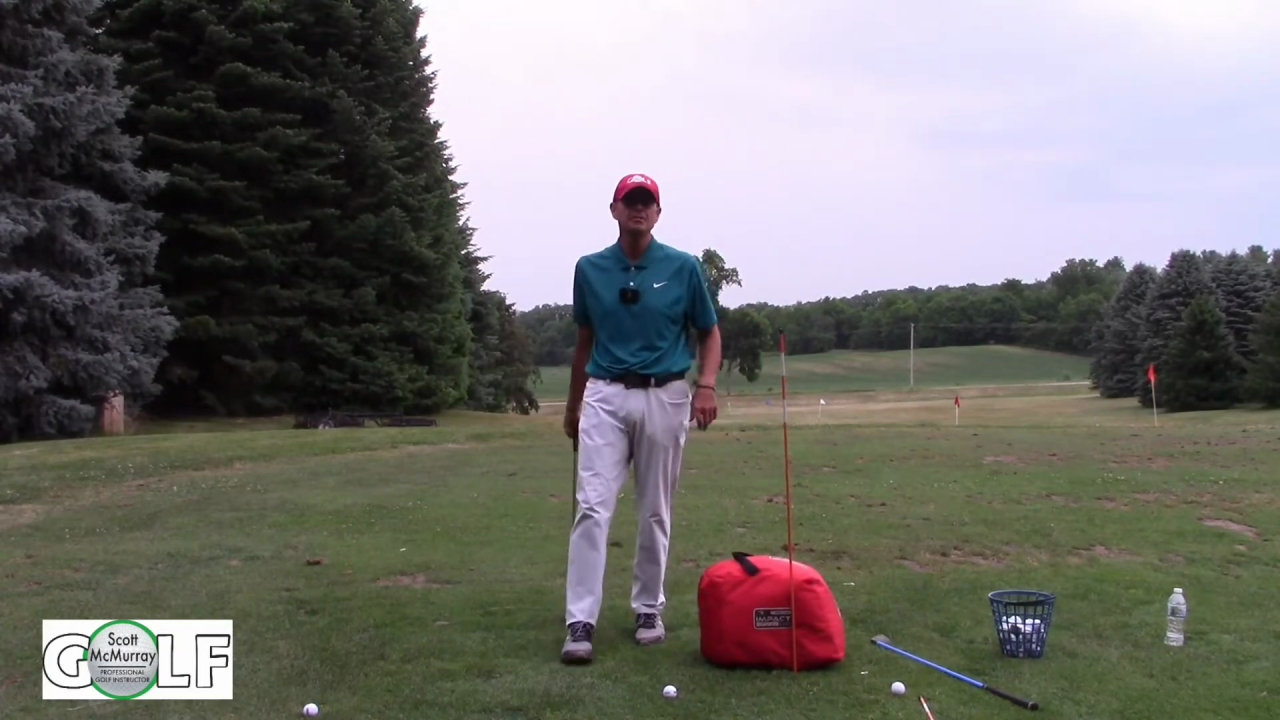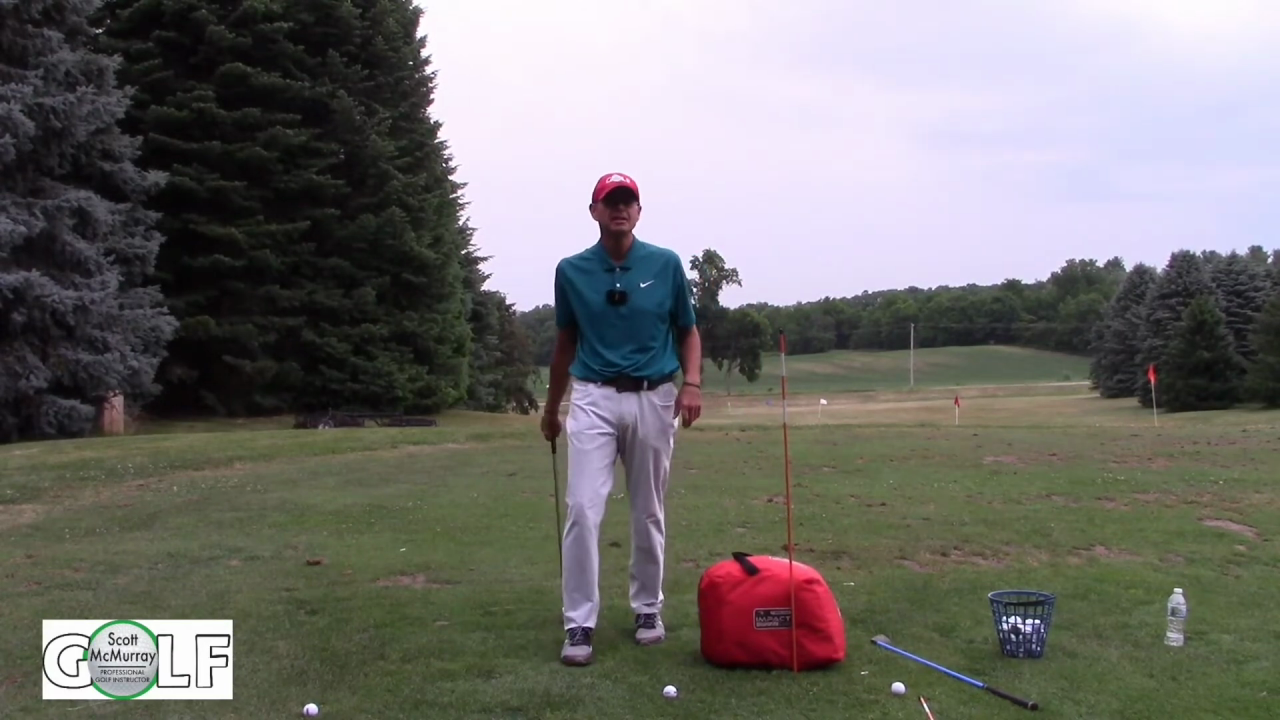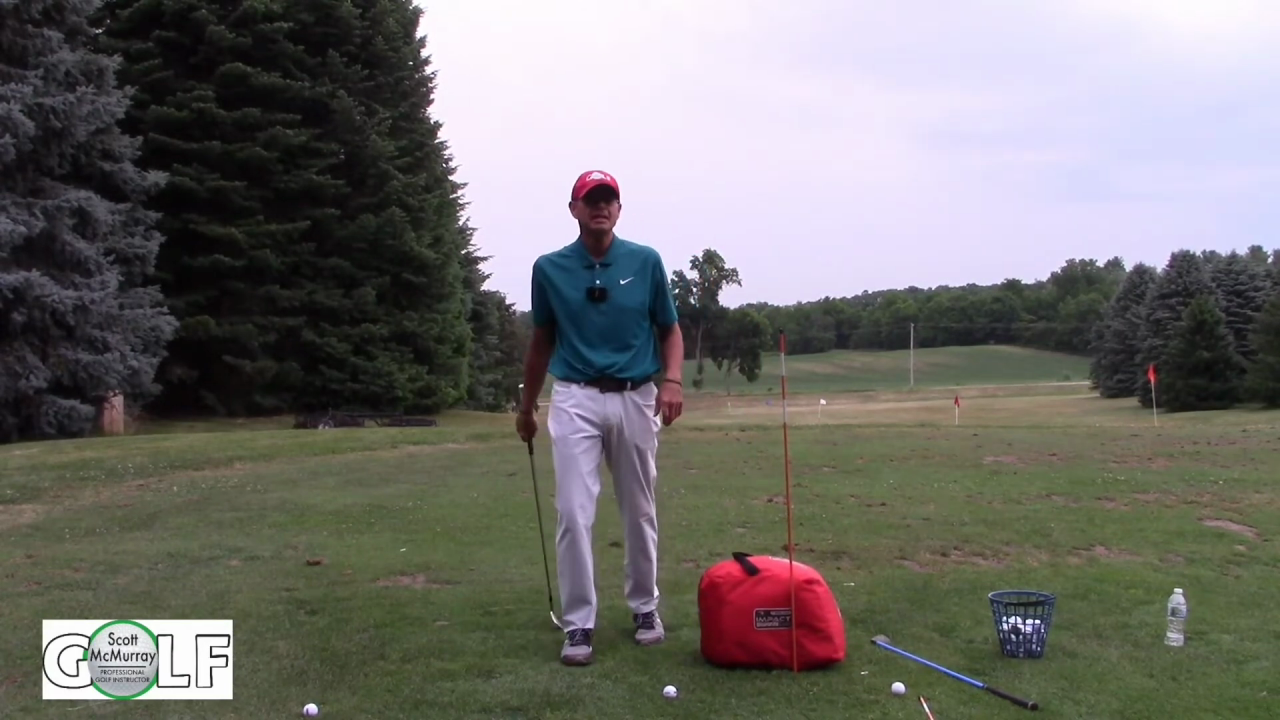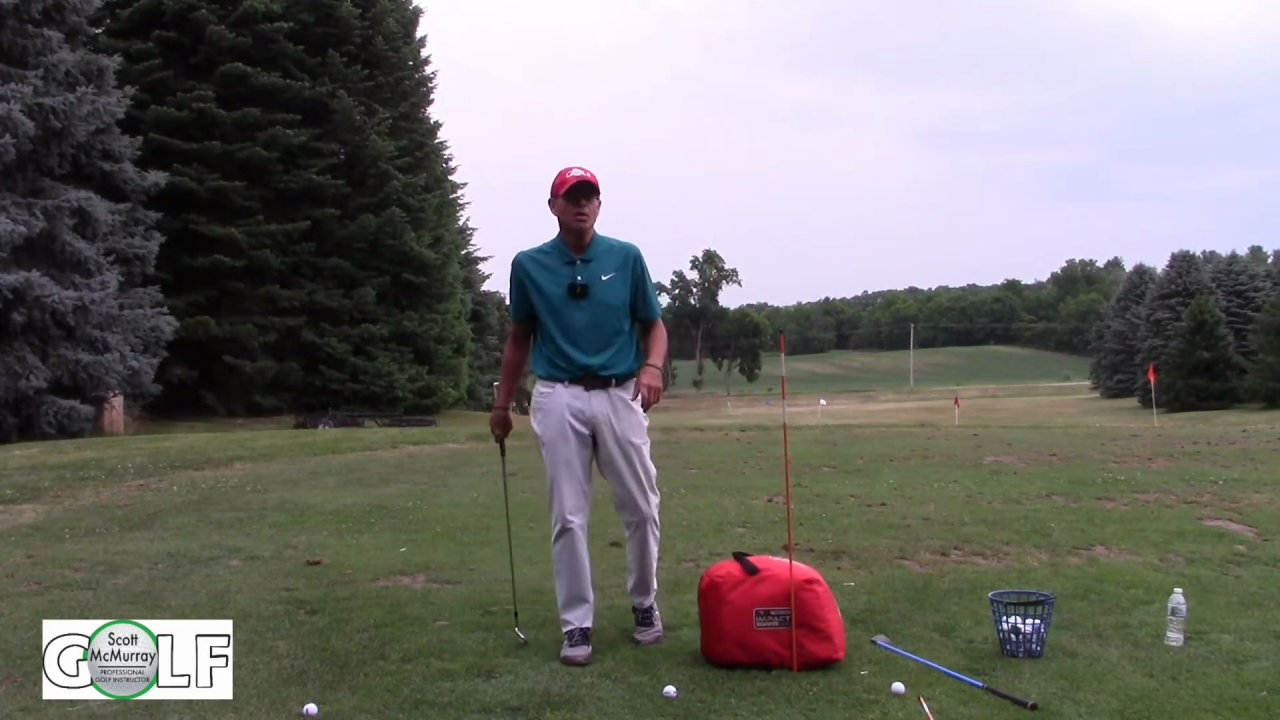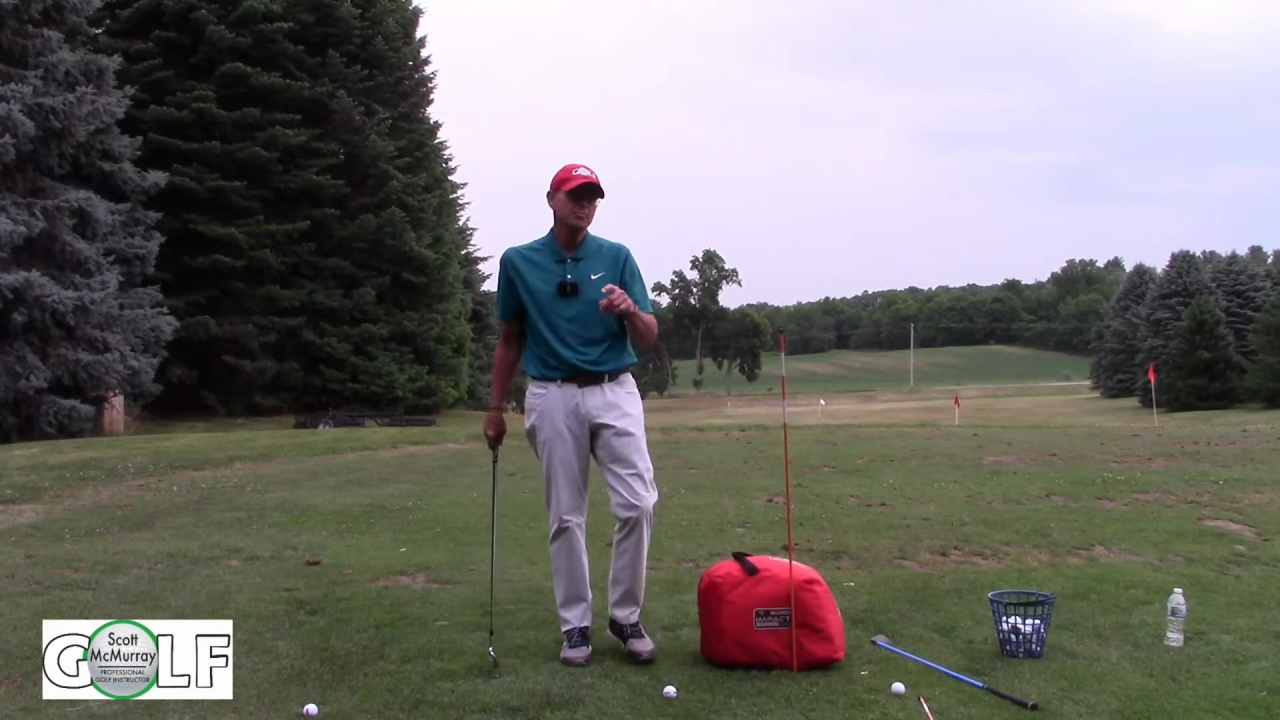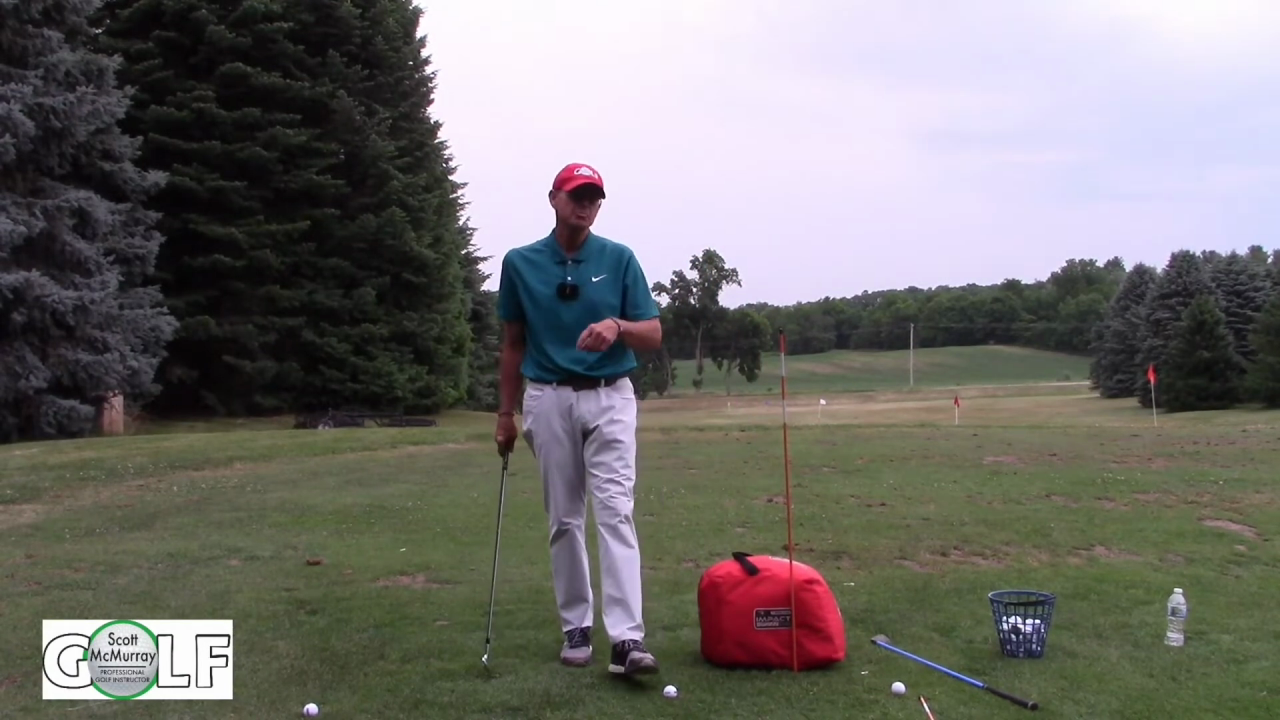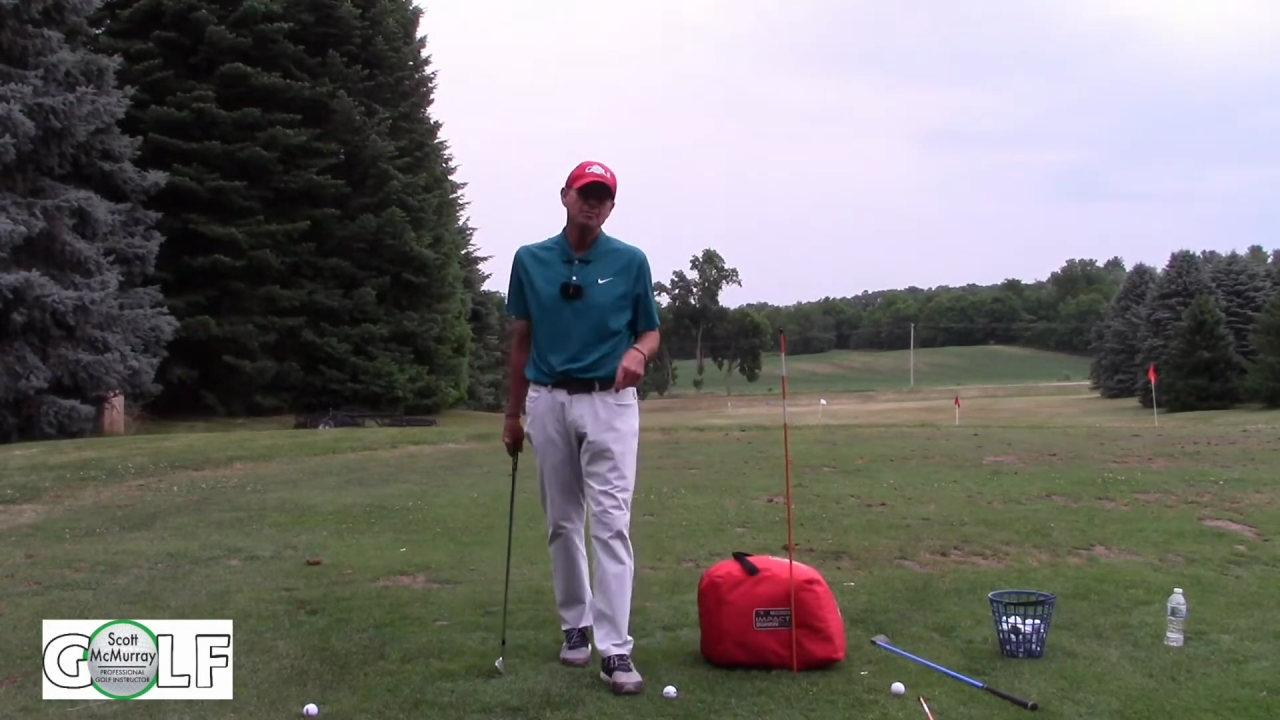
dt=0.3s
person 1, frame 1
left shoulder: (684, 267)
right shoulder: (589, 268)
left elbow: (709, 332)
left wrist: (706, 385)
right wrist: (572, 404)
left hip: (664, 397)
right hip: (605, 396)
left knee: (655, 513)
right knee: (593, 508)
left ankle: (649, 609)
right ankle: (580, 623)
person 1, frame 2
left shoulder: (666, 265)
right shoulder: (571, 270)
left elbow: (687, 331)
right elbow: (566, 343)
left wrist: (691, 383)
right wrist: (551, 407)
left hip: (653, 400)
right hip: (593, 399)
left knee: (648, 514)
right knee: (583, 511)
left ankle: (647, 607)
right ankle: (579, 623)
person 1, frame 3
left shoulder: (646, 262)
right shoulder: (548, 268)
left elbow: (669, 329)
right elbow: (541, 341)
left wrist: (672, 380)
right wrist: (526, 406)
left hip: (635, 399)
right hip: (574, 401)
left knee: (639, 514)
right knee: (574, 515)
left ankle: (644, 606)
right ankle: (578, 626)
person 1, frame 4
left shoulder: (627, 257)
right shoulder: (528, 265)
left elbow: (653, 325)
right elbow: (519, 339)
left wrist: (652, 367)
right wrist: (501, 403)
left hip: (620, 397)
right hip: (559, 399)
left knee: (640, 510)
right knee: (568, 518)
left ankle: (644, 600)
right ankle: (576, 624)
person 1, frame 5
left shoulder: (618, 257)
right shoulder: (517, 262)
left elbow: (649, 335)
right elbow: (509, 341)
left wrist: (627, 307)
right wrist: (496, 408)
left hip: (615, 393)
right hip: (552, 398)
left knee: (636, 504)
right knee: (565, 516)
left ankle: (626, 618)
right ankle: (576, 626)
person 1, frame 6
left shoulder: (620, 258)
right shoulder: (519, 262)
left elbow: (653, 334)
right elbow: (513, 343)
left wrist: (617, 326)
right wrist: (505, 413)
left hip: (610, 398)
right hip: (549, 400)
left knee: (616, 513)
right knee: (564, 520)
left ankle: (626, 637)
right ankle: (576, 625)
person 1, frame 7
left shoulder: (631, 261)
right shoulder: (529, 260)
left elbow: (650, 332)
right elbow: (521, 341)
left wrist: (638, 353)
right wrist: (513, 412)
left hip: (610, 402)
right hip: (548, 401)
left knee: (610, 524)
right knee: (562, 523)
left ankle: (615, 648)
right ankle: (575, 625)
